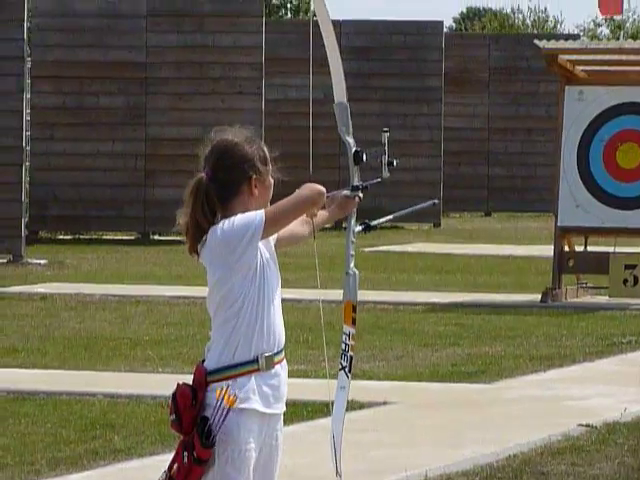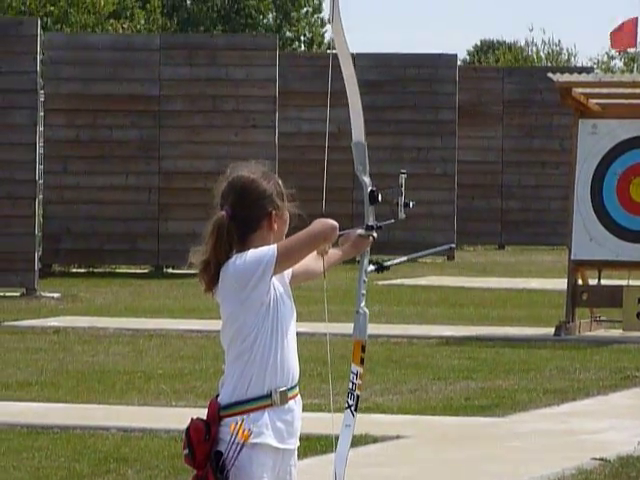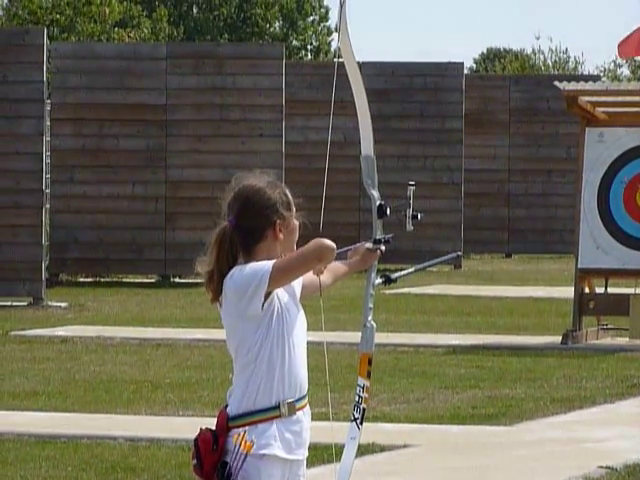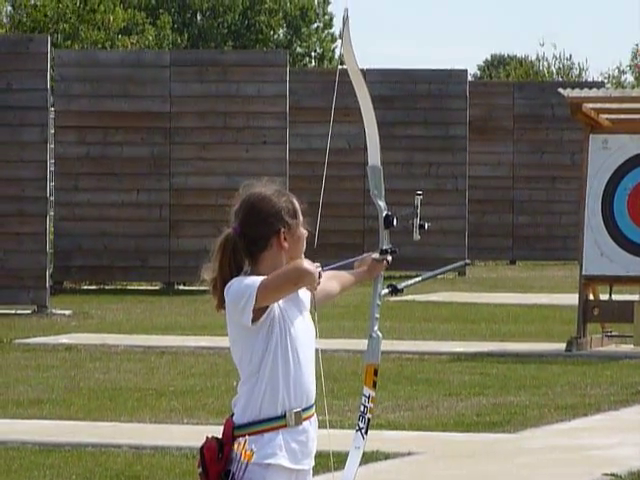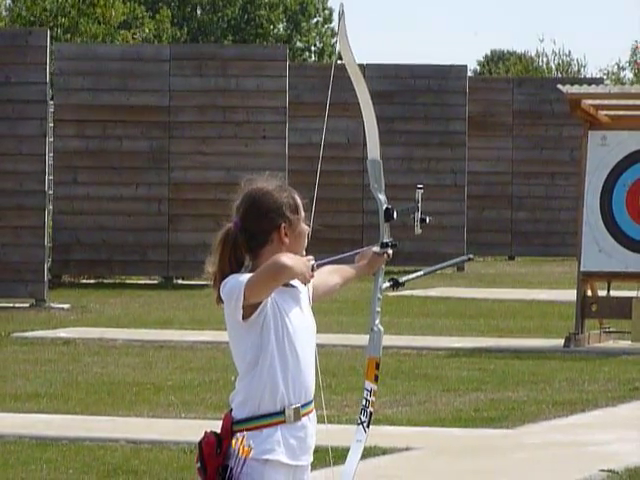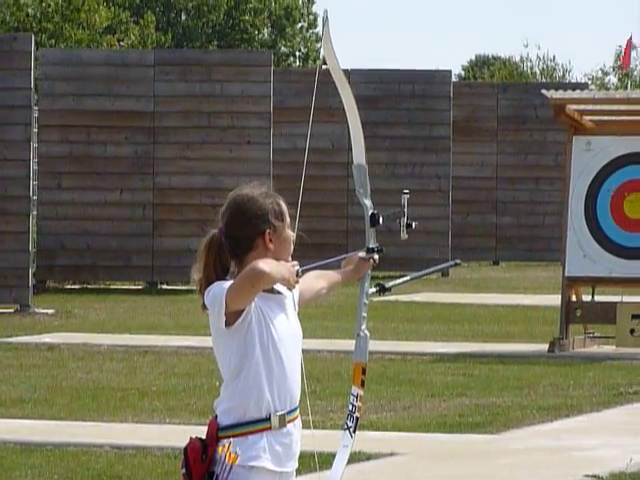
dt=0.5s
person 1, frame 1
left shoulder: (253, 234)
right shoulder: (229, 235)
left elbow: (299, 227)
right elbow: (313, 195)
left wrist: (332, 213)
right wrist: (317, 204)
left hip: (266, 384)
right hip: (236, 391)
person 1, frame 2
left shoulder: (269, 270)
right shoulder: (243, 269)
left elbow: (311, 264)
right elbow: (326, 228)
left wrist: (346, 250)
right wrist: (328, 243)
left hip: (281, 421)
right hip: (250, 430)
person 1, frame 3
left shoulder: (282, 280)
right shoulder: (244, 281)
left elbow: (320, 274)
right elbow: (323, 249)
left wrist: (355, 263)
right wrist: (317, 259)
left hip: (290, 432)
right hip: (258, 440)
person 1, frame 4
left shoulder: (295, 290)
right shoulder: (242, 292)
left elbow: (327, 282)
right elbow: (303, 271)
left wrist: (362, 273)
right wrist: (306, 273)
left hip: (297, 443)
right hip: (264, 450)
person 1, frame 5
left shoulder: (296, 285)
right shoulder: (239, 289)
left elbow: (330, 277)
right elbow: (280, 266)
left wrist: (363, 266)
right wrist: (297, 266)
left hip: (296, 440)
right hip: (262, 448)
person 1, frame 6
left shoulder: (283, 292)
right shoulder: (223, 297)
left elbow: (316, 283)
right elbow: (258, 273)
left wrist: (349, 272)
right wrist: (279, 271)
left hip: (282, 445)
right hip: (248, 455)
